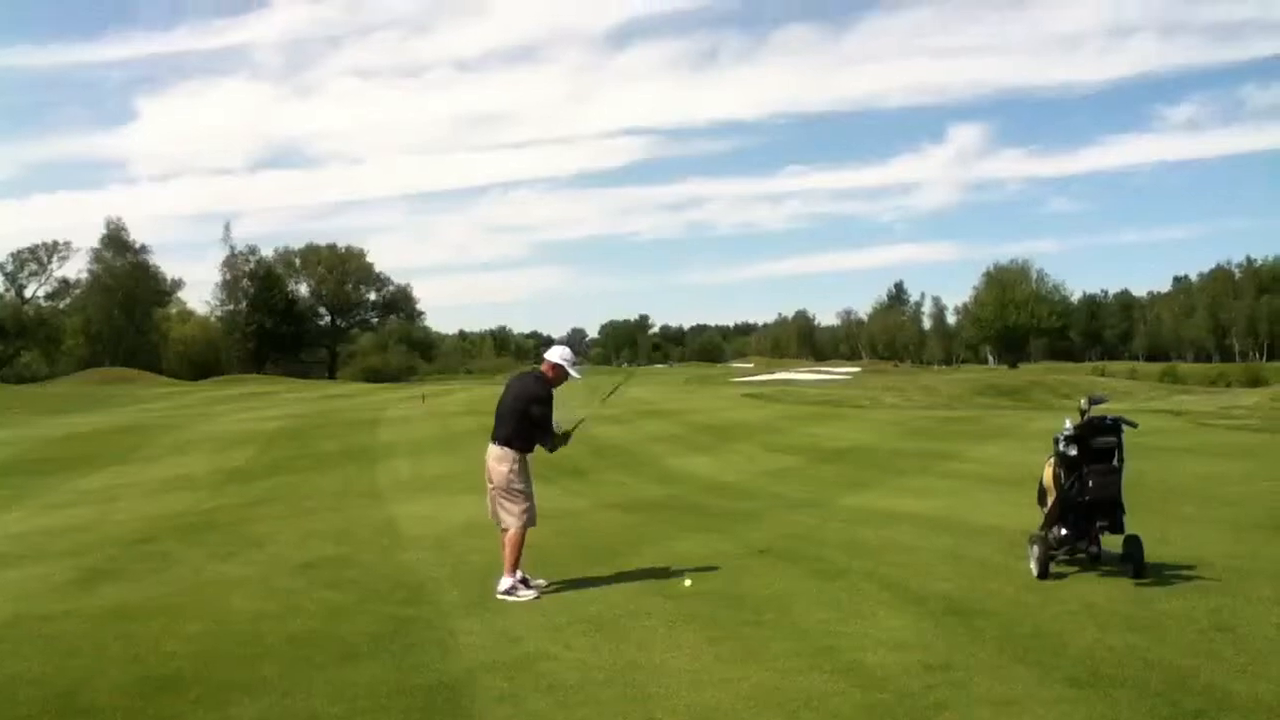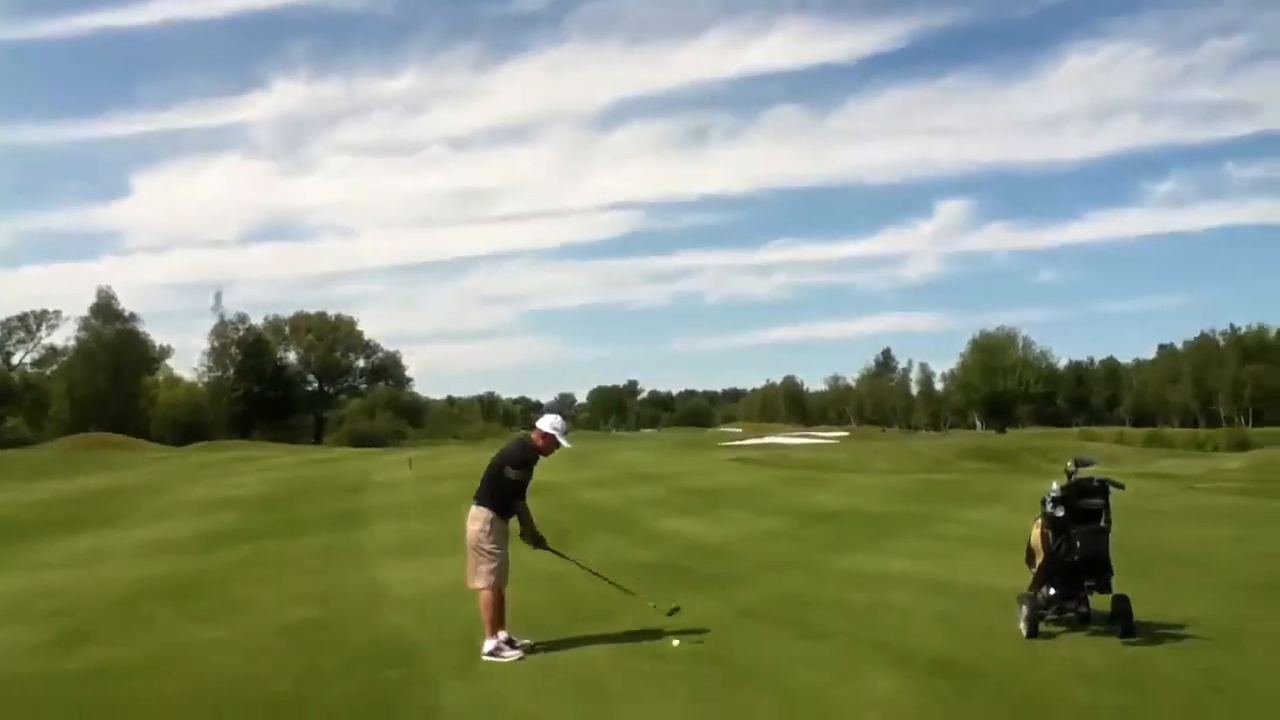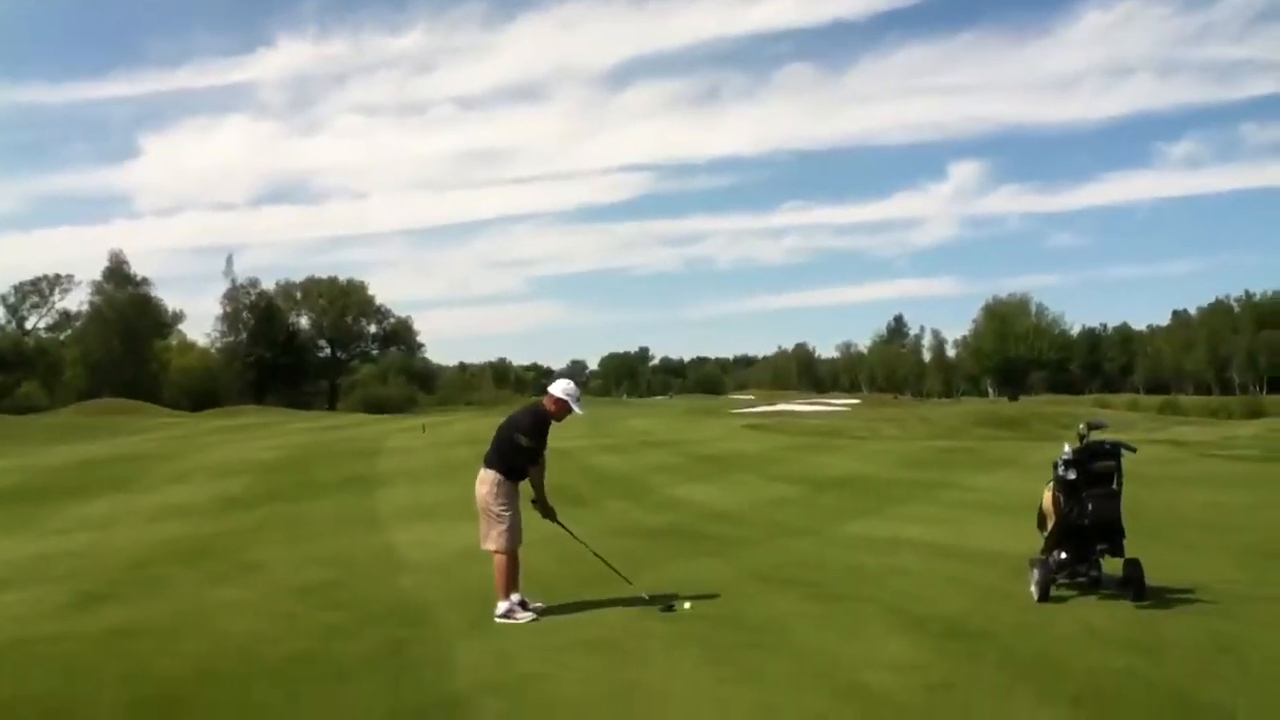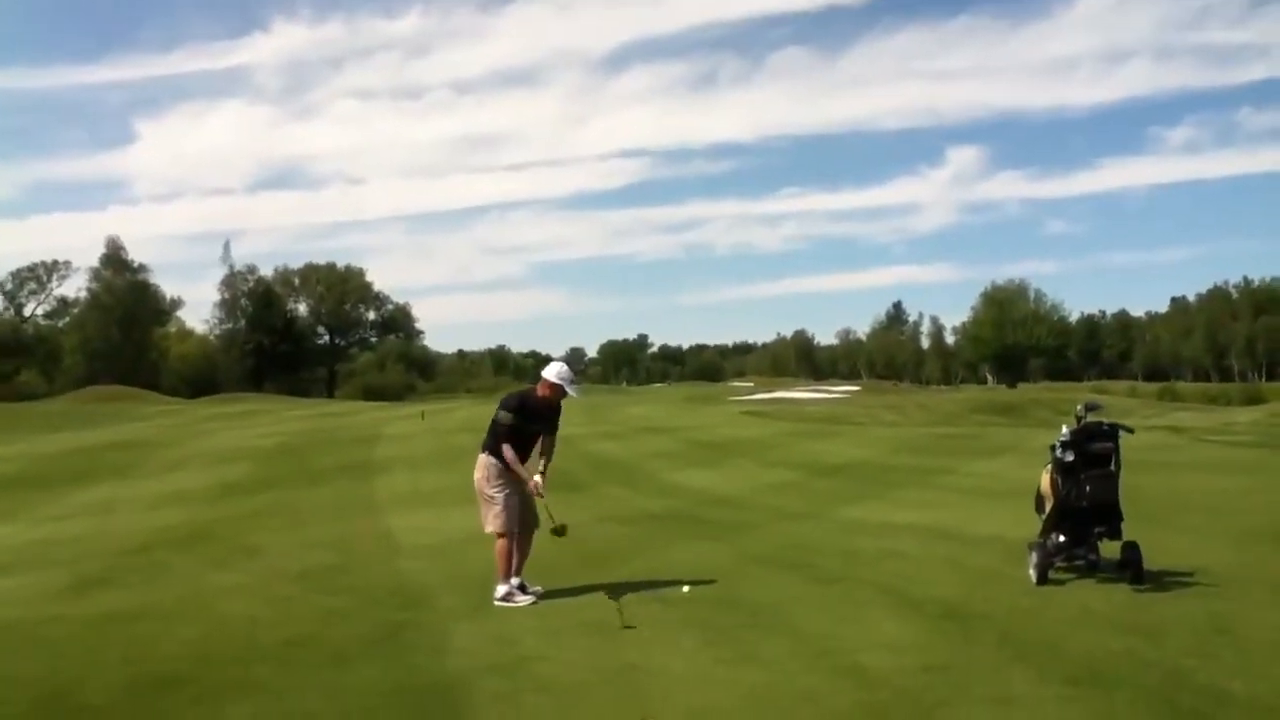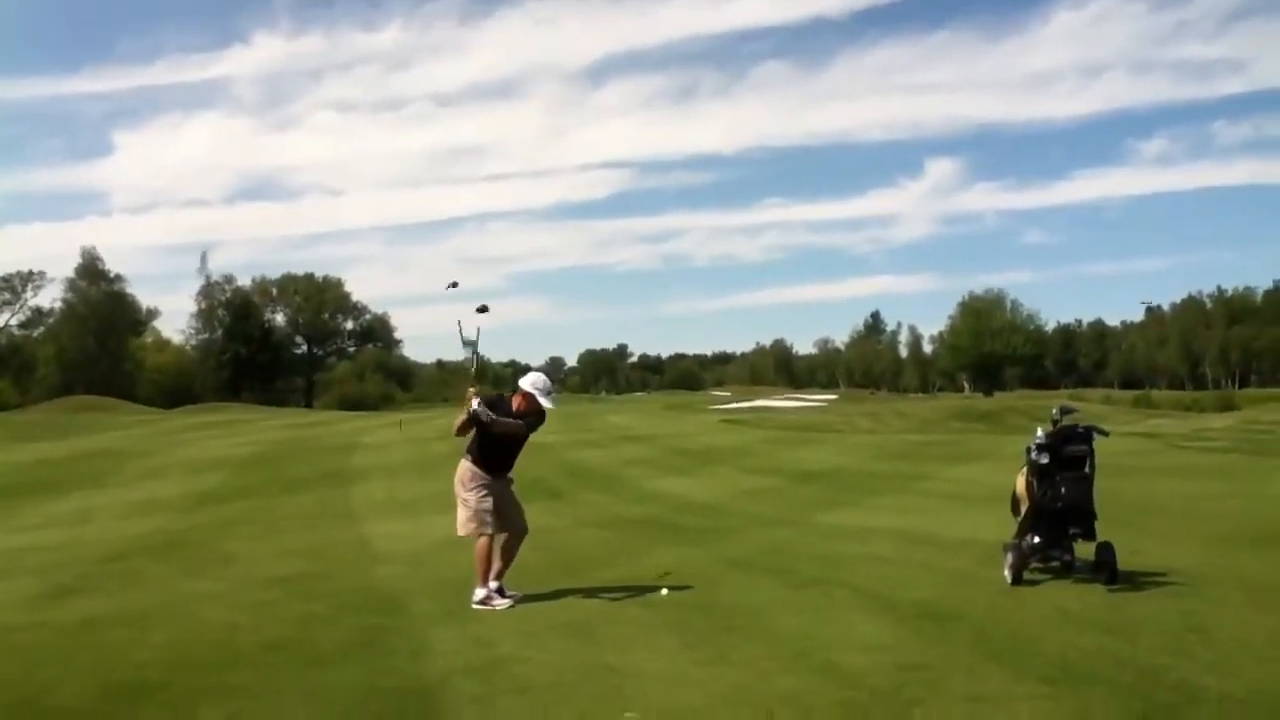
dt=0.5s
person 1, frame 1
left shoulder: (521, 380)
right shoulder: (540, 391)
right elbow: (545, 433)
left wrist: (553, 440)
right wrist: (560, 440)
left hip: (499, 452)
right hip: (510, 457)
left knee: (509, 519)
right knee: (518, 521)
left ankle: (515, 574)
right ankle: (507, 583)
person 1, frame 2
left shoulder: (524, 450)
right shoulder: (519, 455)
left elbow: (516, 499)
right elbow: (516, 500)
left wrist: (529, 530)
right wrist: (531, 532)
left hip: (494, 518)
right hip: (487, 518)
left knee: (497, 580)
right knee: (489, 582)
left ankle: (501, 635)
right ankle: (491, 644)
person 1, frame 3
left shoulder: (540, 418)
right shoulder: (529, 421)
left elbow: (538, 460)
right elbow: (531, 466)
left wrist: (540, 498)
right wrist: (543, 502)
left hip: (506, 482)
right hip: (496, 482)
left knee: (512, 543)
right knee: (503, 545)
left ankle: (515, 597)
right ankle: (503, 606)
person 1, frame 4
left shoulder: (552, 408)
right shoulder: (514, 403)
left elbow: (548, 441)
right elbow: (506, 446)
left wrist: (541, 473)
right wrist: (526, 478)
left hip: (513, 469)
right hip: (494, 467)
left knee: (527, 526)
right knee: (505, 528)
left ankle: (515, 581)
right ankle: (503, 589)
person 1, frame 5
left shoulder: (536, 416)
right shoulder: (491, 402)
left elbow: (516, 427)
right elbow: (458, 431)
left wrist: (489, 418)
right wrist: (470, 410)
left hip: (500, 477)
right hip: (474, 473)
left knee: (517, 530)
right knee: (485, 531)
left ankle: (495, 583)
right ankle: (481, 593)
